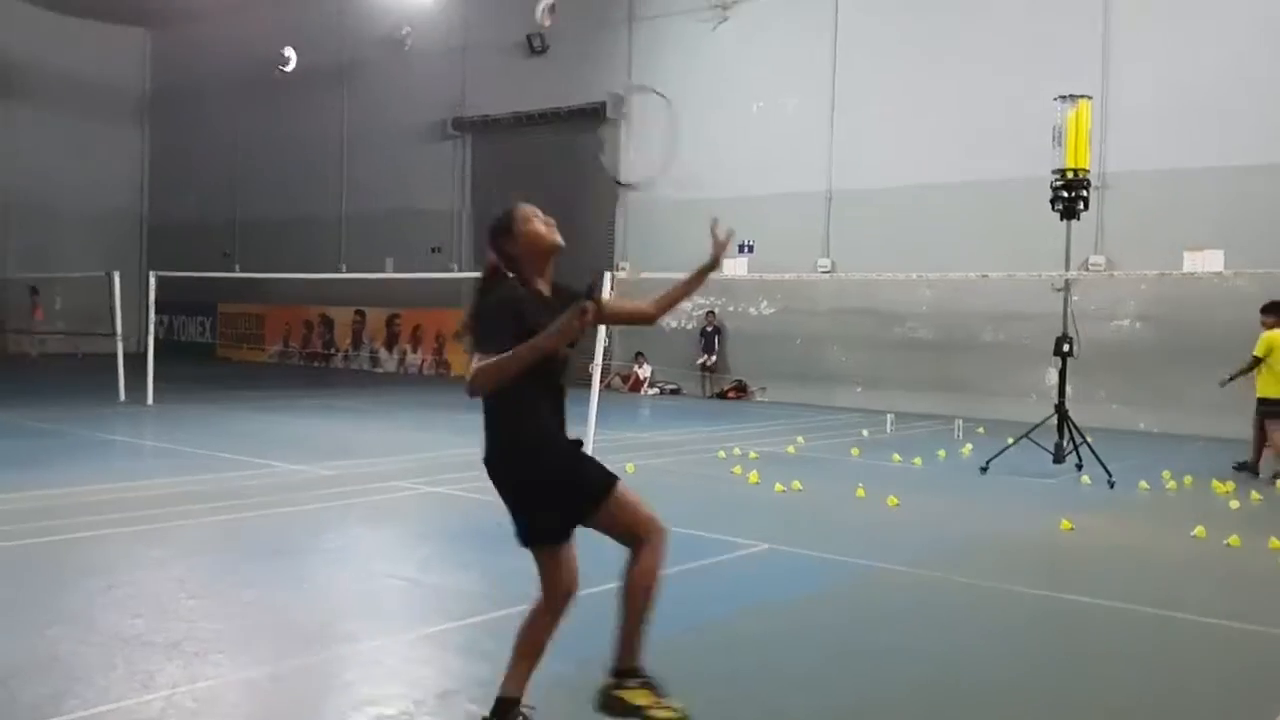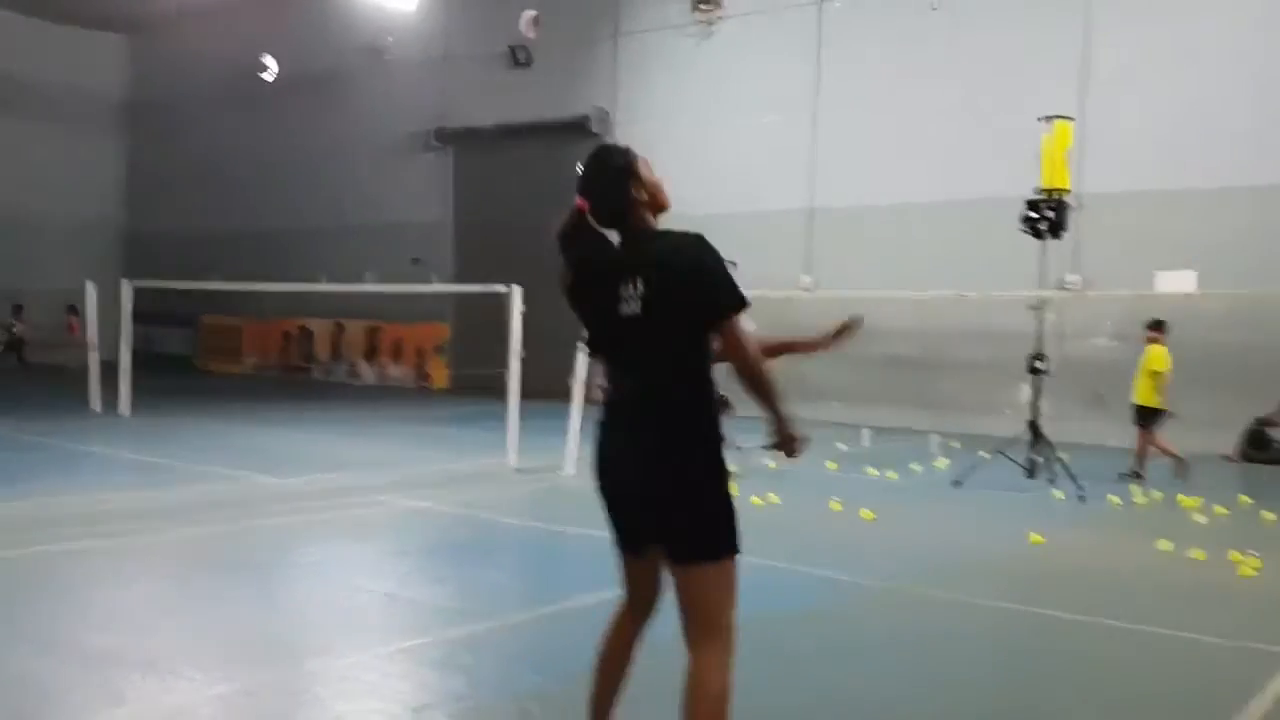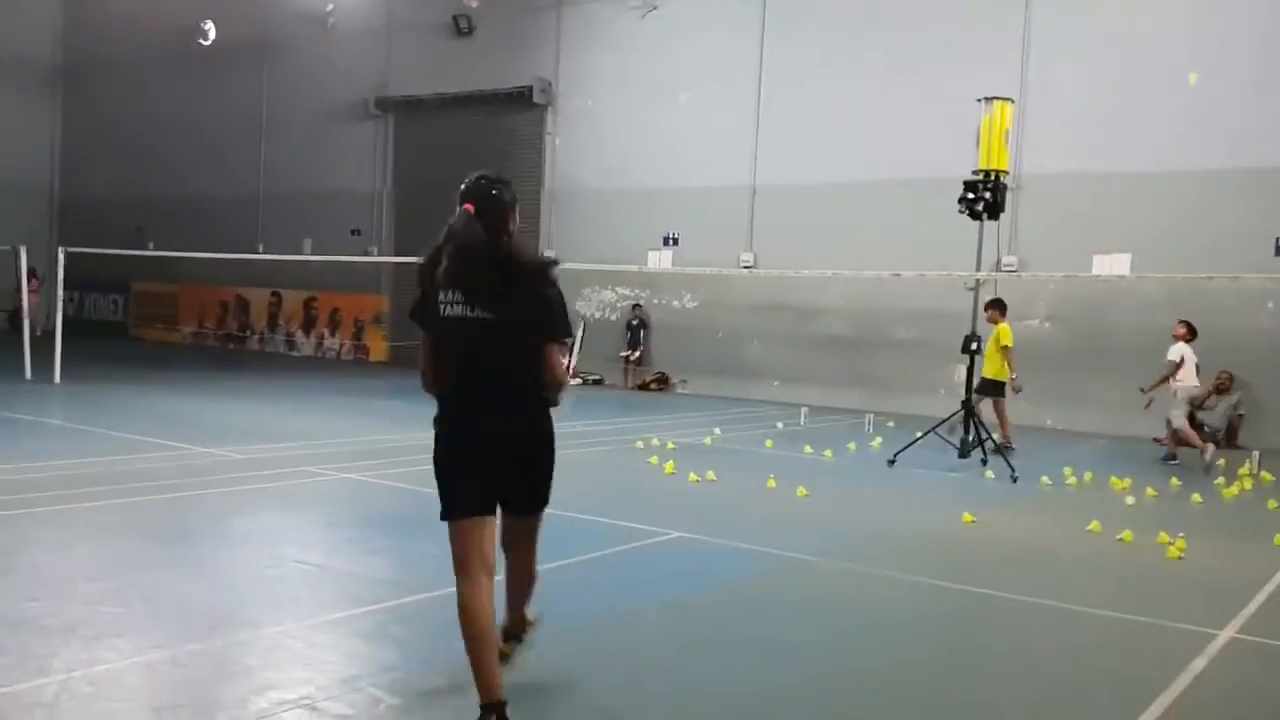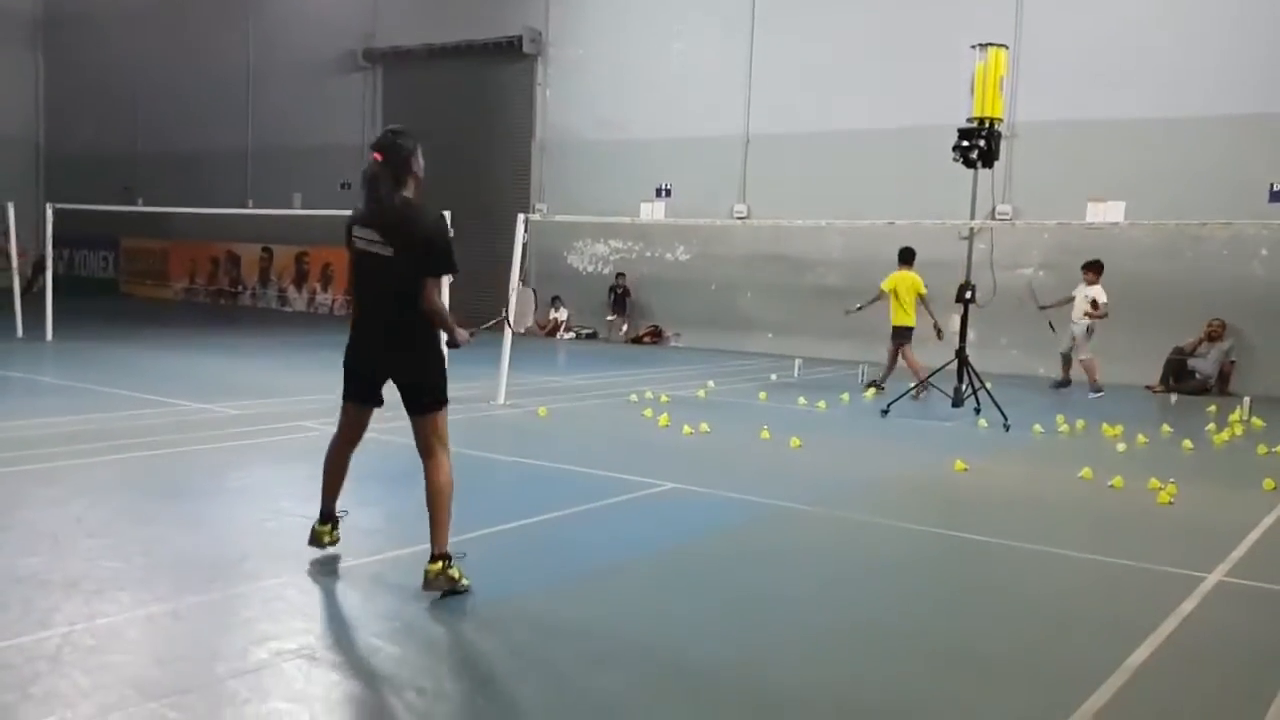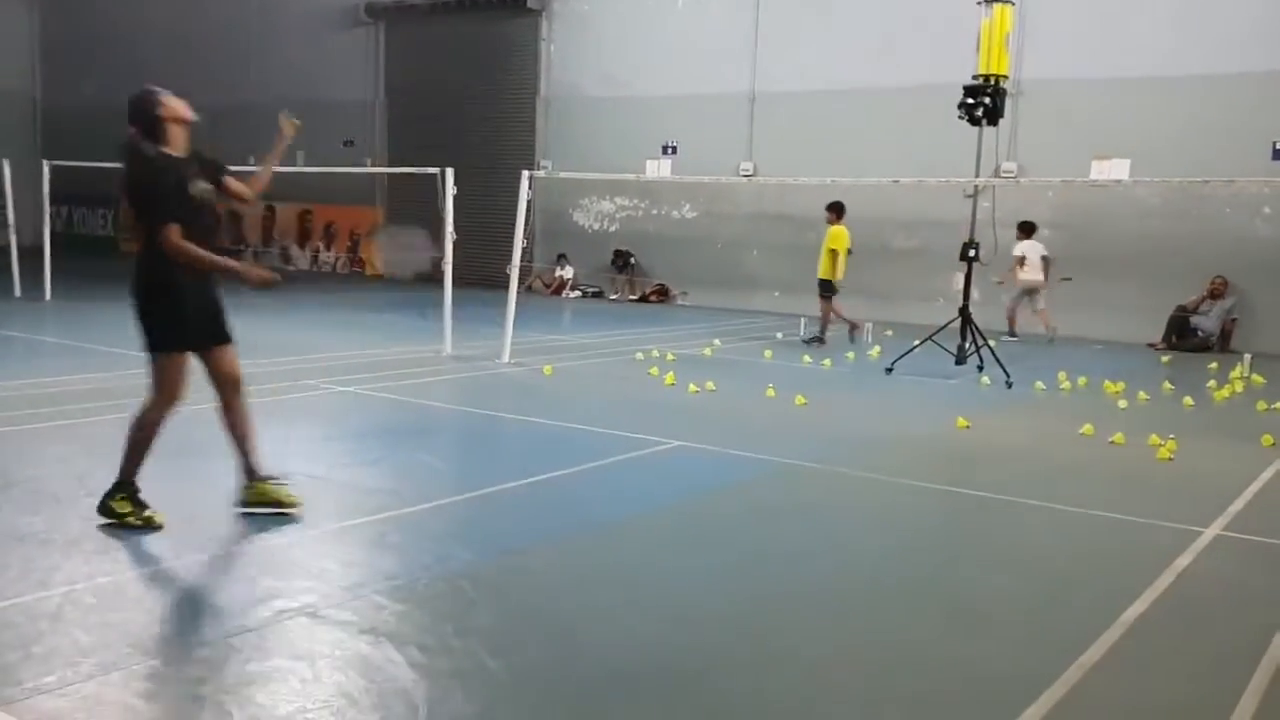
dt=0.7s
person 1, frame 1
left shoulder: (561, 300)
right shoulder: (507, 304)
left elbow: (646, 312)
right elbow: (478, 382)
left wrist: (708, 268)
right wrist: (548, 342)
left hip: (544, 454)
right hip: (528, 457)
left knee: (557, 592)
right knee: (647, 535)
right ankle: (625, 677)
person 1, frame 2
left shoulder: (602, 268)
right shoulder: (685, 253)
right elbow: (740, 353)
right wrist: (780, 419)
left hip: (619, 455)
right hip: (682, 458)
left knee: (635, 604)
right knee: (710, 640)
person 1, frame 3
left shoulder: (439, 278)
right shoulder: (536, 280)
left elbow: (428, 375)
right elbow: (553, 374)
right wrist: (546, 399)
left hip: (461, 435)
right hip: (525, 436)
left knee: (475, 570)
right knee: (520, 550)
right ankle: (513, 629)
person 1, frame 4
left shoulder: (362, 218)
right shoulder: (428, 224)
left elbow: (355, 286)
right elbow: (429, 301)
right wrist: (454, 331)
left hip: (365, 342)
right hip: (414, 348)
left knee: (347, 436)
right knee: (435, 453)
left ankle: (325, 522)
right ankle: (440, 562)
person 1, frame 5
left shoulder: (198, 163)
right shoulder: (155, 171)
left elbow: (248, 192)
right elbow: (172, 245)
left wrist: (280, 146)
right wrist: (240, 270)
left hip: (198, 289)
right hip: (163, 292)
left knee: (231, 382)
right knee: (167, 397)
left ankle: (253, 479)
right ankle: (120, 493)
